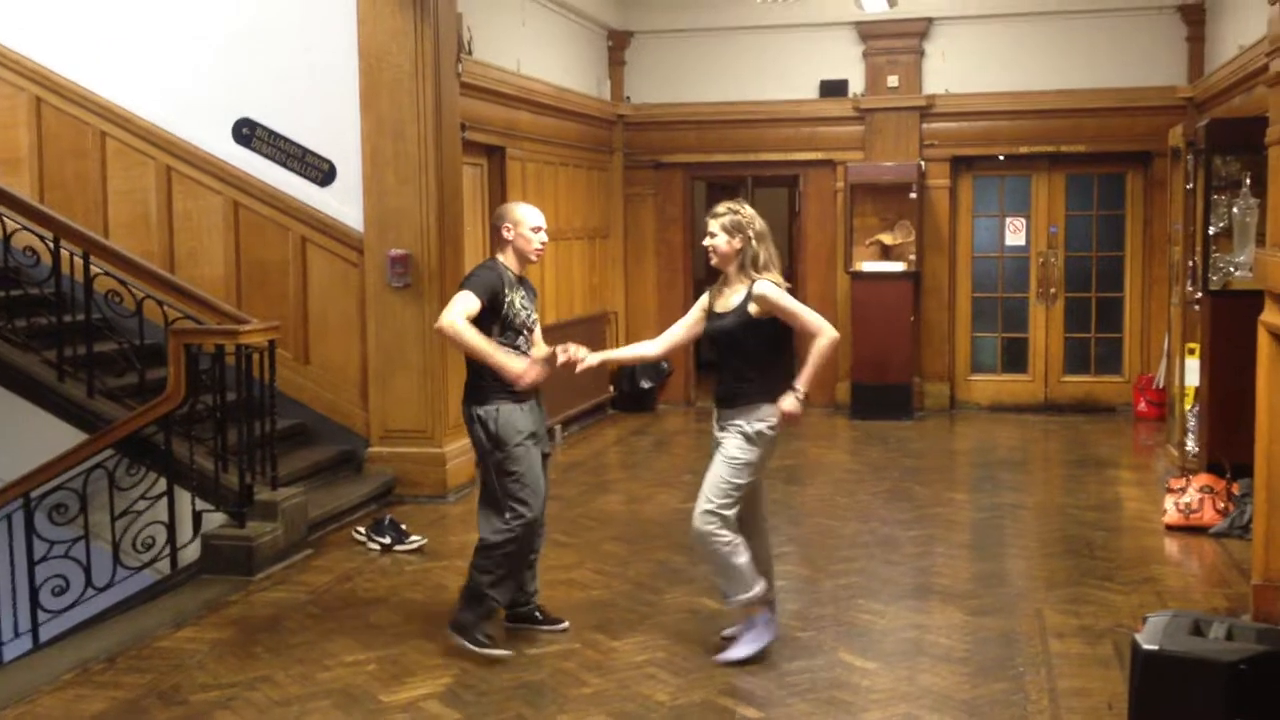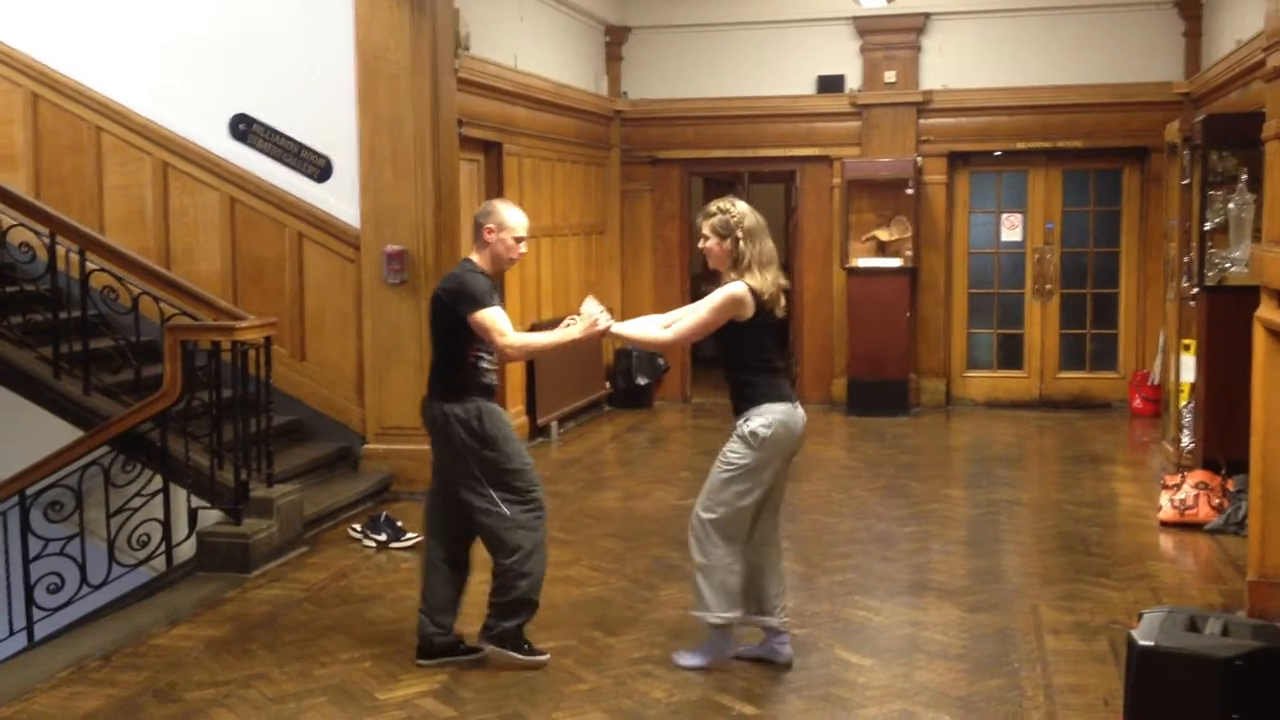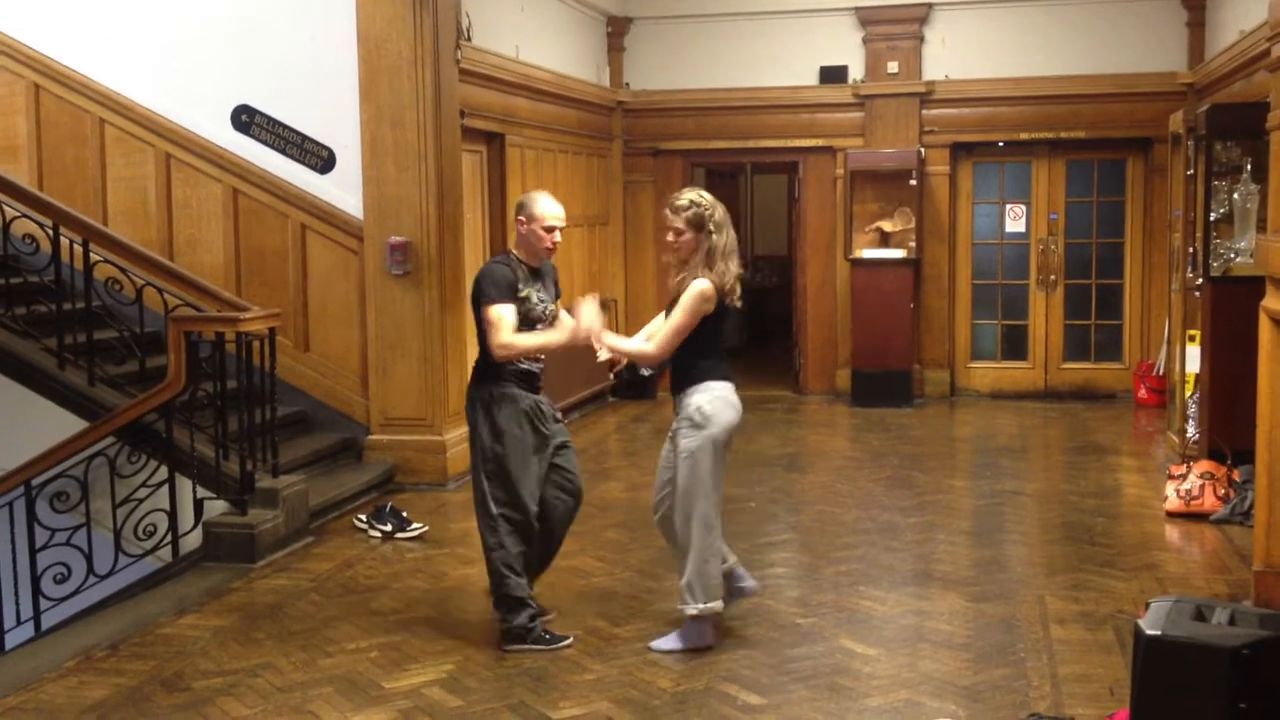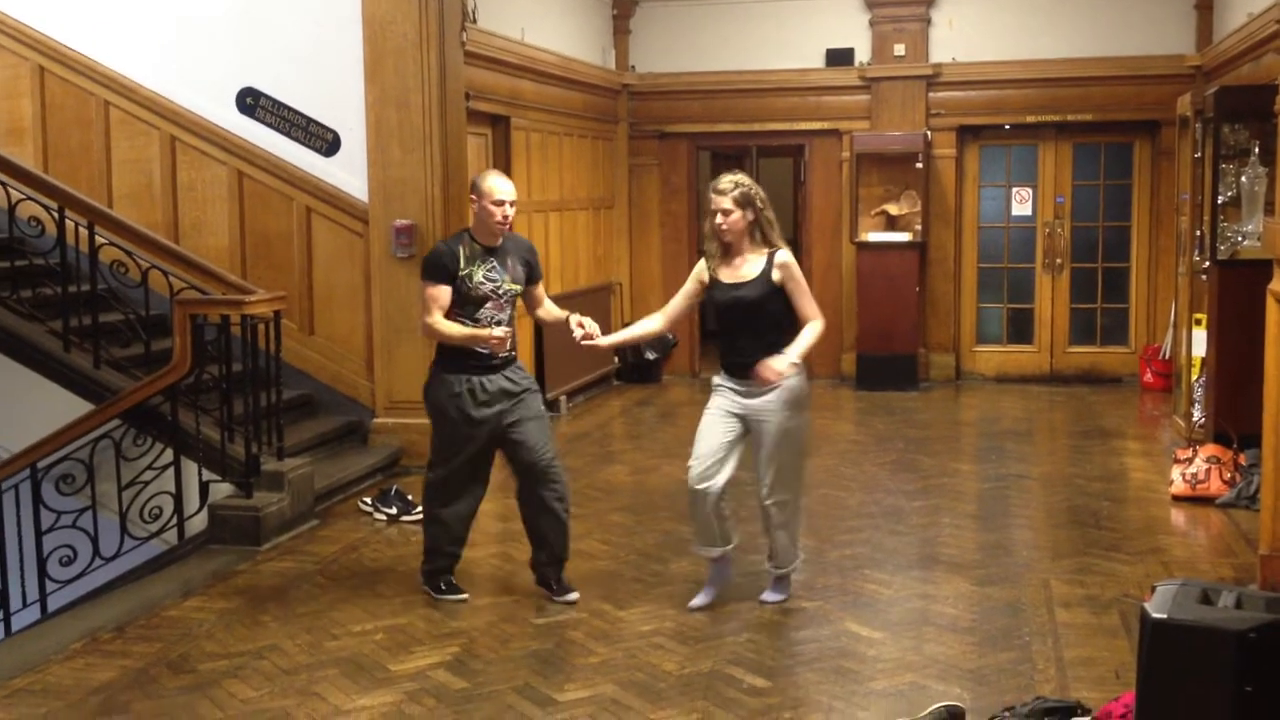
dt=0.7s
person 1, frame 1
left shoulder: (763, 292)
right shoulder: (714, 295)
left elbow: (827, 335)
right elbow: (663, 345)
left wrist: (797, 392)
right wrist: (601, 357)
left hip: (754, 421)
right hip: (728, 418)
left knee: (710, 518)
right knee: (743, 519)
left ankle: (756, 617)
right ankle: (758, 610)
person 1, frame 2
left shoulder: (736, 293)
right shoulder: (743, 290)
left elbow: (668, 338)
right elbow: (672, 318)
left wrist: (608, 326)
right wrist: (611, 326)
left hip: (764, 421)
right hip: (776, 417)
left knee: (711, 522)
right knee: (755, 532)
left ankle: (719, 636)
right ankle: (775, 637)
person 1, frame 3
left shoulder: (706, 287)
right shoulder: (692, 278)
left elbow: (655, 352)
right elbow: (667, 323)
left wrist: (603, 339)
right wrist: (618, 343)
left hip: (707, 403)
right hip: (692, 403)
left knee: (695, 513)
right knee: (666, 507)
left ankle: (699, 624)
right ankle: (729, 576)
person 1, frame 4
left shoulder: (778, 261)
right shoulder: (709, 266)
left elbow: (814, 321)
right elbow: (662, 319)
left wrist: (789, 358)
right wrist: (608, 340)
left hip: (776, 389)
right hip: (730, 387)
left knee: (776, 490)
right knee: (702, 477)
left ankle: (781, 574)
right ankle: (718, 566)
person 2, frame 1
left shoulder: (525, 286)
right shoulder: (486, 278)
right elbow: (448, 323)
left wrist: (558, 352)
right wrist: (505, 360)
left hip: (527, 407)
right hip: (495, 410)
left knee: (530, 510)
right knee: (516, 511)
left ankle: (520, 604)
right ankle: (471, 619)
person 2, frame 2
left shoulder: (479, 283)
right shoulder: (465, 284)
left elbow: (498, 346)
right elbow: (508, 346)
left wrist: (560, 332)
right wrist: (576, 334)
left hip: (460, 410)
right hip: (464, 413)
left knee: (452, 525)
right knee: (521, 511)
left ankle: (437, 637)
right ankle: (506, 628)
person 2, frame 3
left shoulder: (547, 272)
right shoulder: (497, 275)
left elbow: (557, 320)
right elbow: (502, 344)
left wrist: (587, 334)
right wrist: (570, 333)
left hip: (532, 392)
right hip: (501, 398)
left knee: (566, 488)
right knee: (512, 509)
left ankle: (514, 590)
right ankle: (520, 623)
person 2, frame 4
left shoulder: (522, 250)
right shoulder: (446, 255)
left elbow: (539, 305)
right elbow: (431, 322)
left wrist: (570, 318)
right wrist: (479, 336)
left hip: (510, 378)
right hip: (459, 383)
left knee: (543, 469)
right knee: (453, 479)
left ankle: (550, 567)
right ankle: (437, 571)
